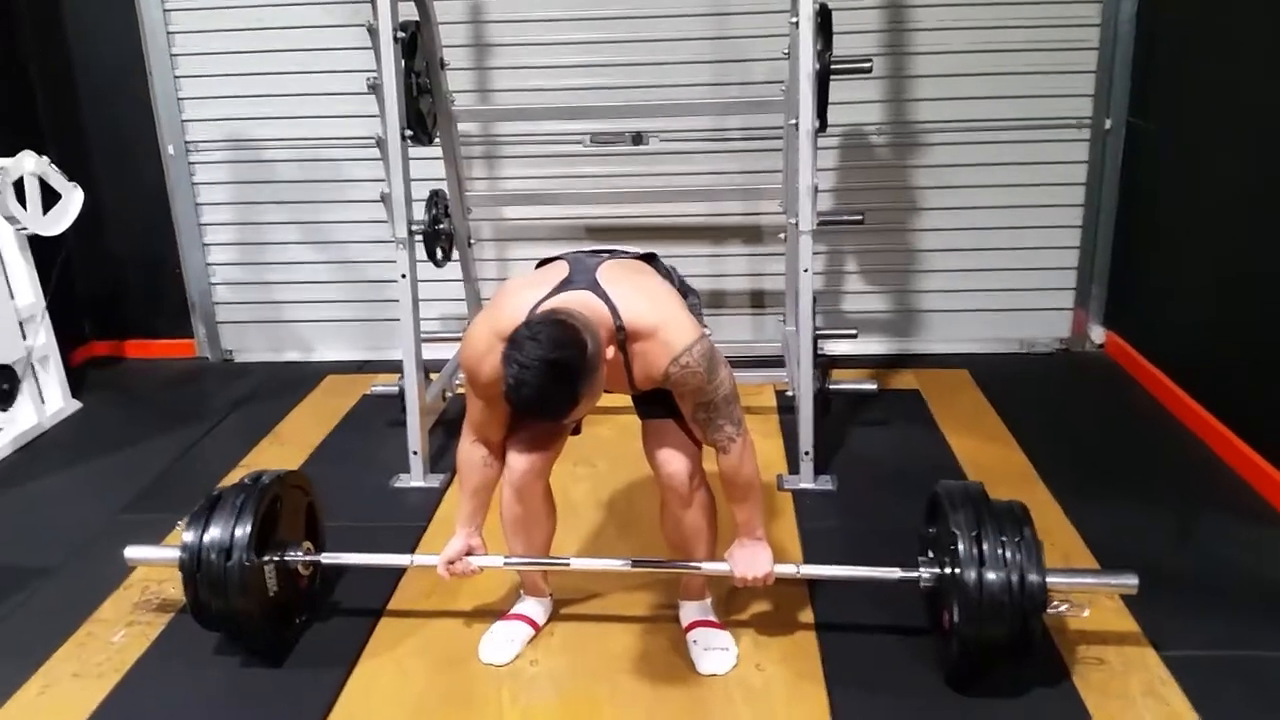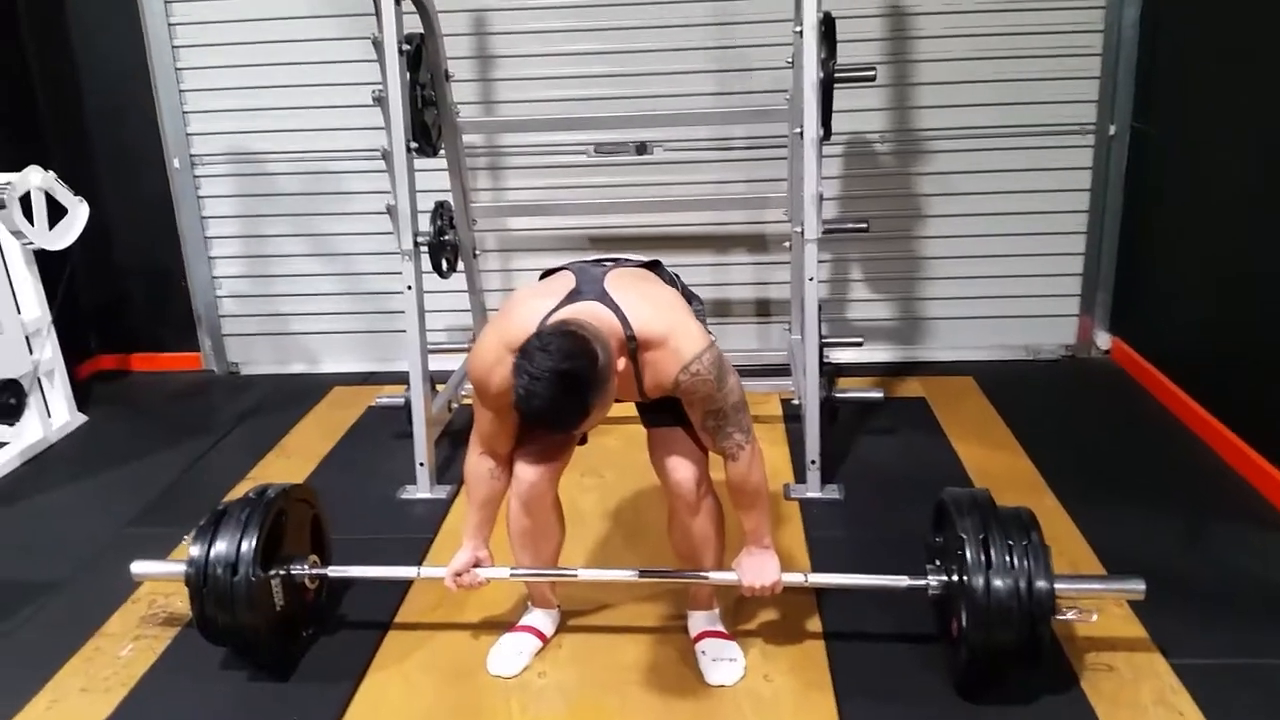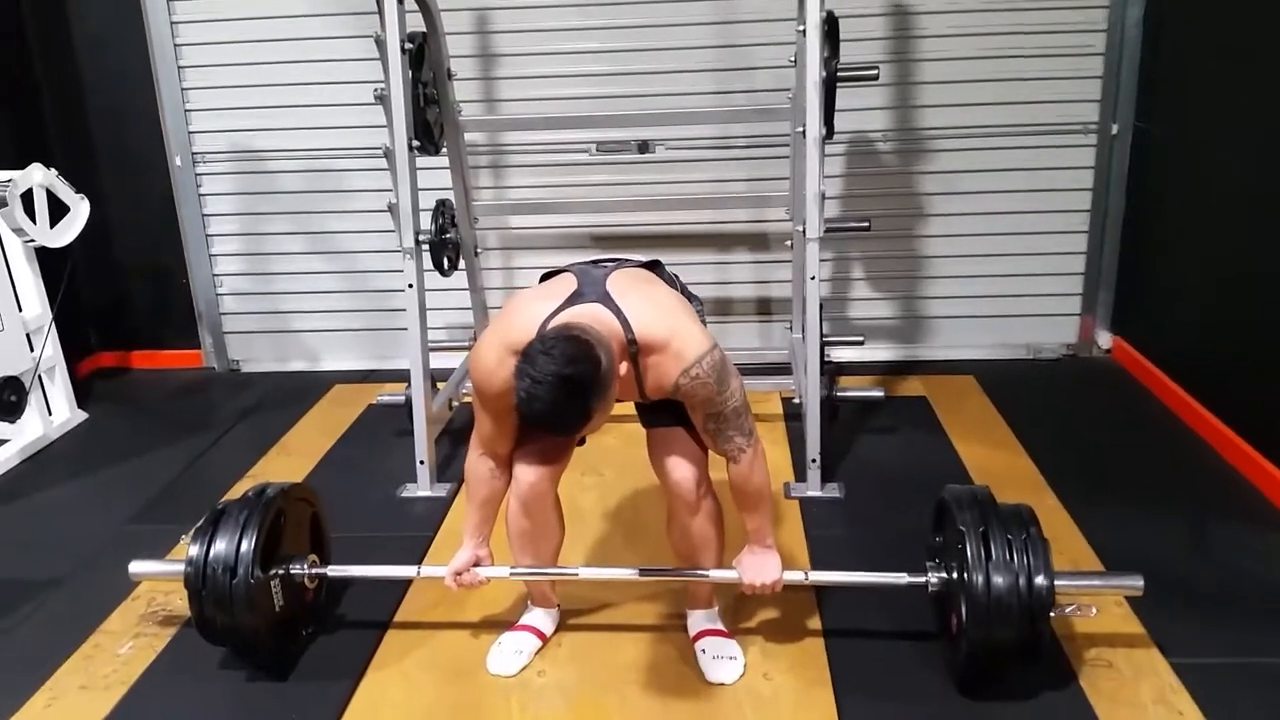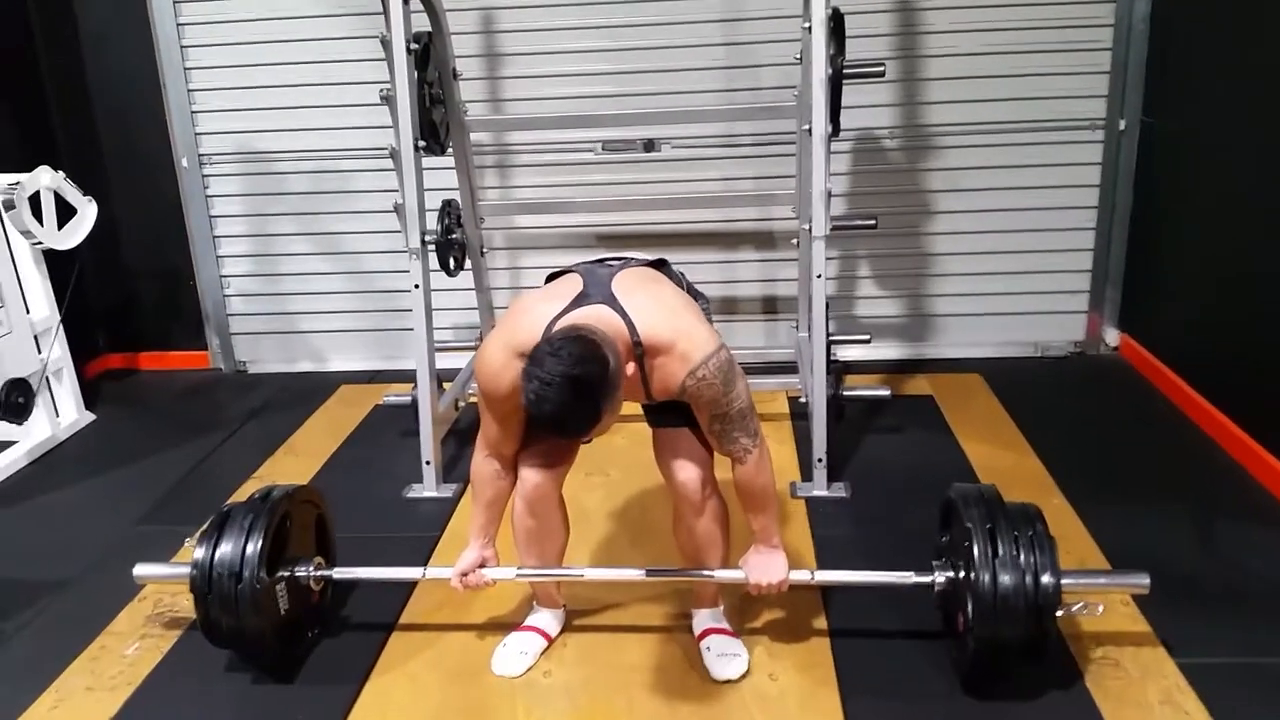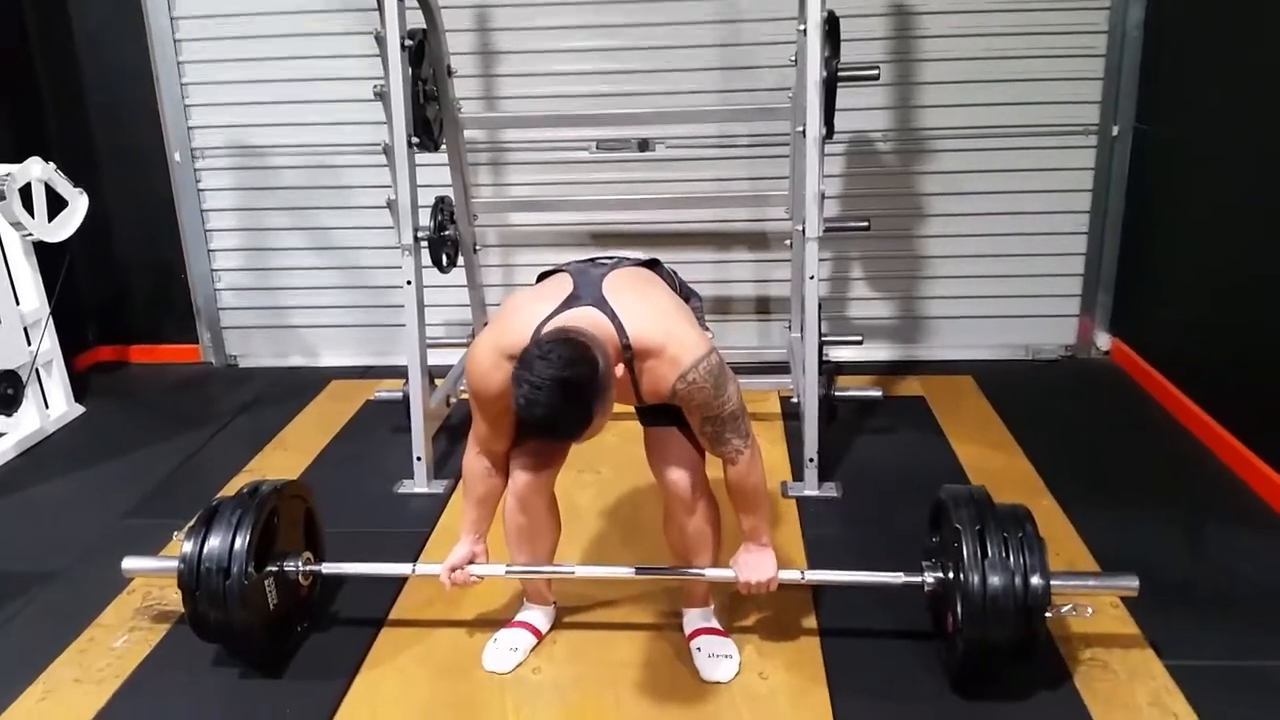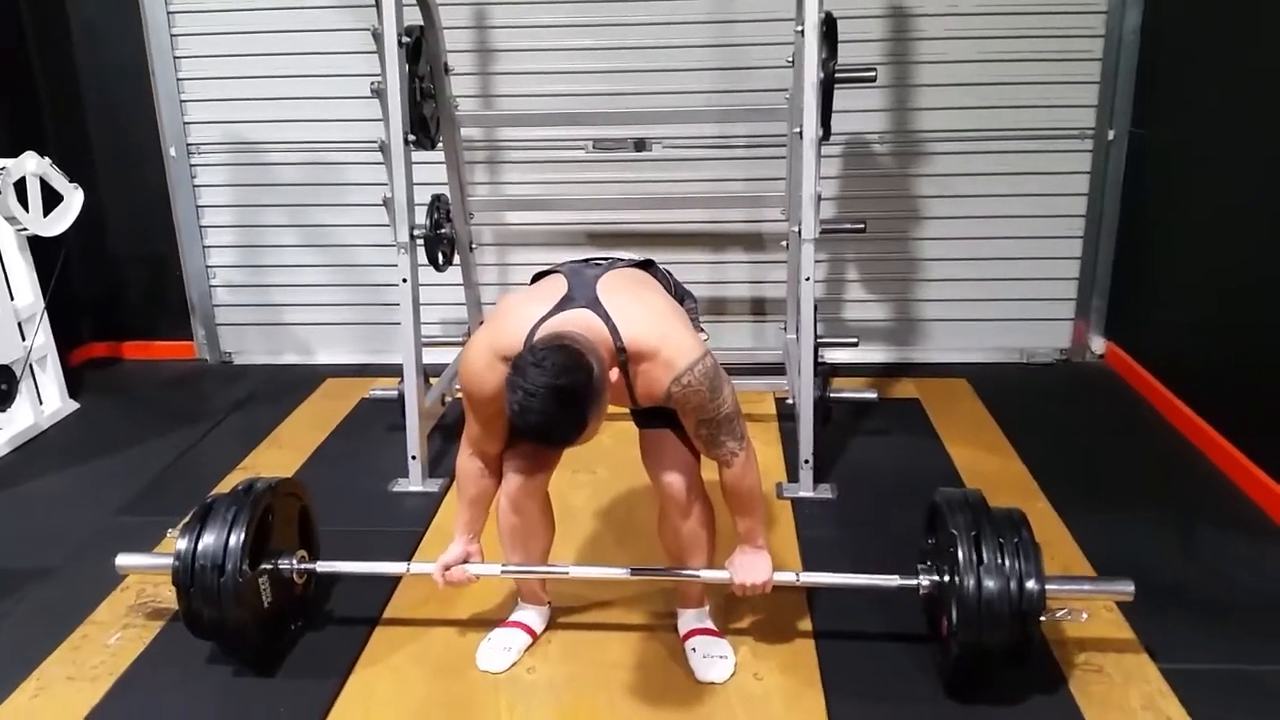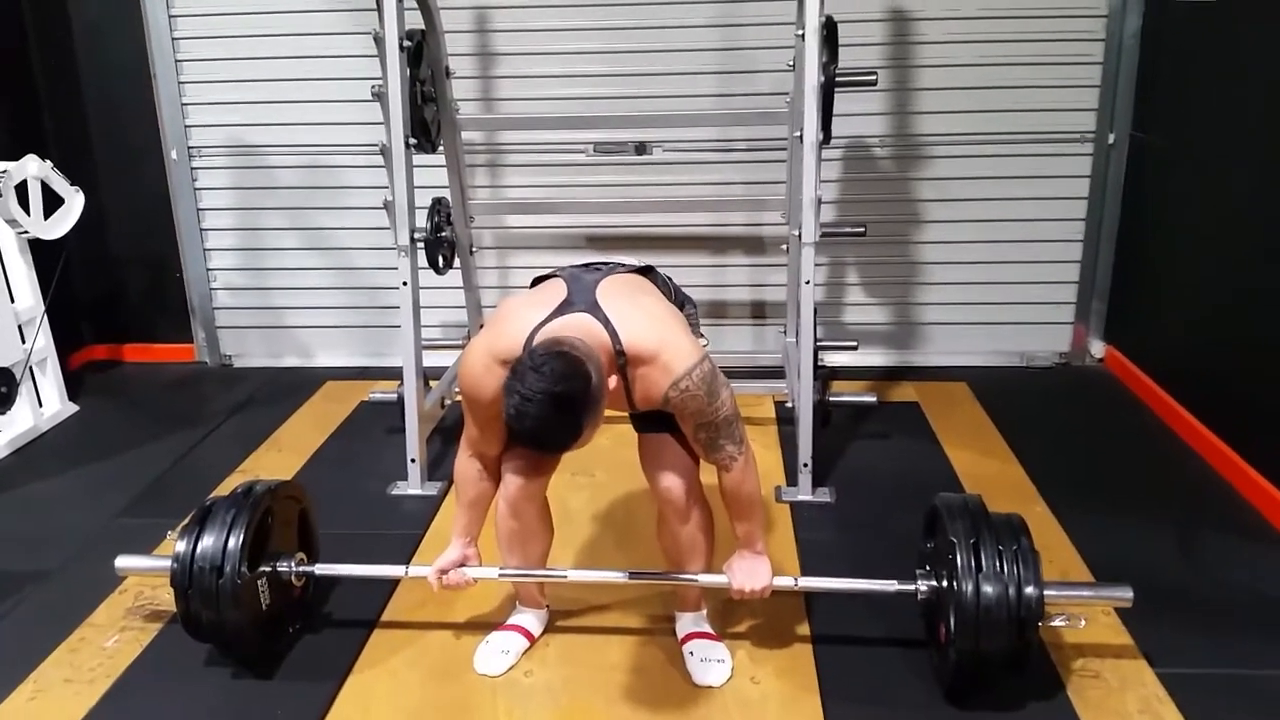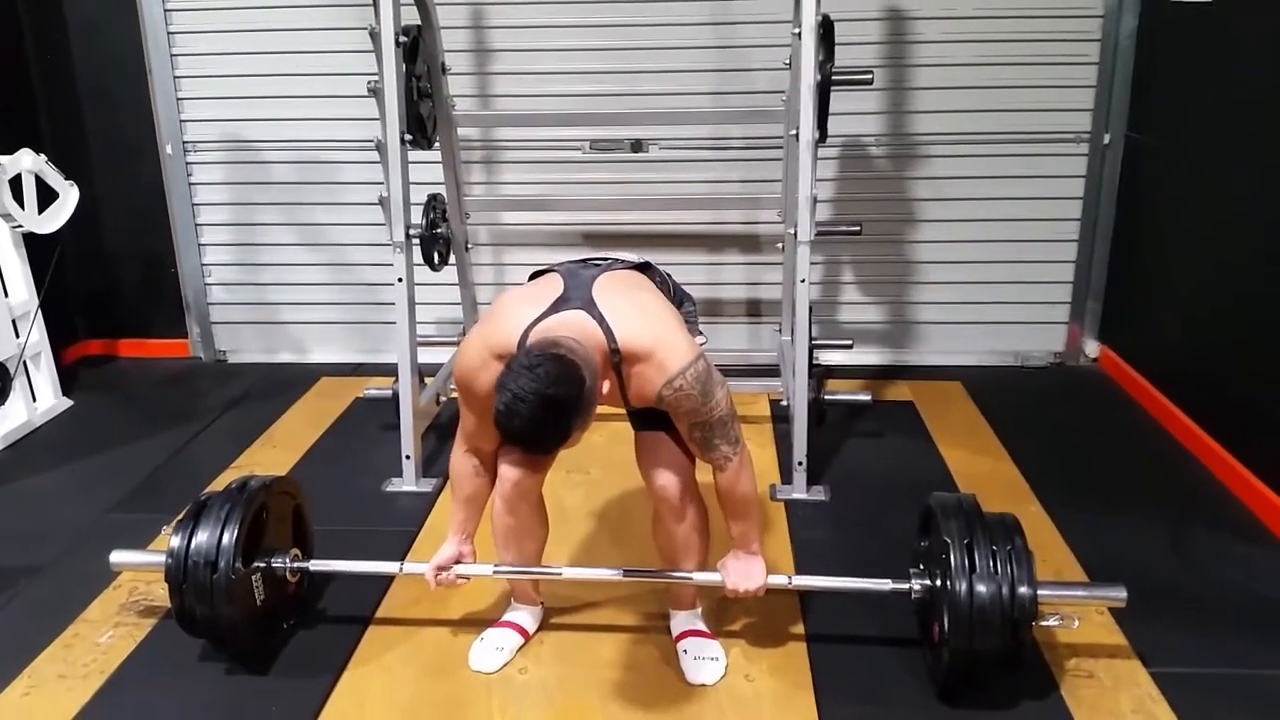
dt=0.2s
person 1, frame 1
left shoulder: (672, 343)
right shoulder: (489, 343)
left elbow: (731, 439)
right elbow: (482, 440)
left wrist: (750, 538)
right wrist: (467, 530)
left hip: (650, 336)
left knee: (680, 472)
right knee: (521, 467)
left ankle: (696, 601)
right ankle: (533, 597)
person 1, frame 2
left shoulder: (681, 353)
right shoulder: (497, 354)
left elbow: (739, 446)
right elbow: (489, 452)
left wrist: (758, 545)
right wrist: (474, 542)
left hip: (657, 341)
left knee: (688, 480)
right knee: (530, 478)
left ankle: (704, 611)
right ankle: (541, 609)
person 1, frame 3
left shoulder: (683, 354)
right shoulder: (498, 356)
left elbow: (741, 446)
right elbow: (489, 452)
left wrist: (760, 544)
right wrist: (474, 542)
left hip: (656, 345)
right hip: (554, 339)
left knee: (686, 479)
right knee: (529, 477)
left ankle: (703, 610)
right ankle: (541, 608)
person 1, frame 4
left shoulder: (687, 355)
right shoulder: (504, 358)
left elbow: (746, 448)
right elbow: (495, 453)
left wrist: (766, 544)
right wrist: (479, 543)
left hip: (662, 342)
left knee: (691, 480)
right knee: (533, 478)
left ankle: (708, 610)
right ankle: (546, 609)
person 1, frame 5
left shoulder: (679, 357)
right shoulder: (494, 359)
left elbow: (737, 448)
right elbow: (487, 451)
left wrist: (757, 542)
right wrist: (472, 538)
left hip: (655, 340)
left knee: (683, 479)
right knee: (525, 475)
left ankle: (699, 610)
right ankle: (536, 606)
person 1, frame 6
left shoulder: (673, 361)
right shoulder: (489, 360)
left elbow: (732, 451)
right elbow: (479, 451)
left wrist: (752, 545)
right wrist: (465, 537)
left hip: (654, 327)
left knee: (679, 482)
right knee: (518, 477)
left ankle: (694, 610)
right ankle: (531, 605)
person 1, frame 7
left shoulder: (673, 365)
right shoulder: (488, 364)
left elbow: (732, 455)
right elbow: (479, 454)
left wrist: (751, 550)
right wrist: (463, 541)
left hip: (650, 344)
left knee: (677, 486)
right knee: (516, 480)
left ankle: (691, 614)
right ankle: (529, 609)
person 1, frame 8
left shoulder: (668, 364)
right shoulder: (484, 357)
left elbow: (728, 455)
right elbow: (475, 449)
left wrist: (746, 550)
right wrist: (459, 537)
left knee: (672, 484)
right knee: (513, 477)
left ankle: (686, 613)
right ankle: (523, 606)
